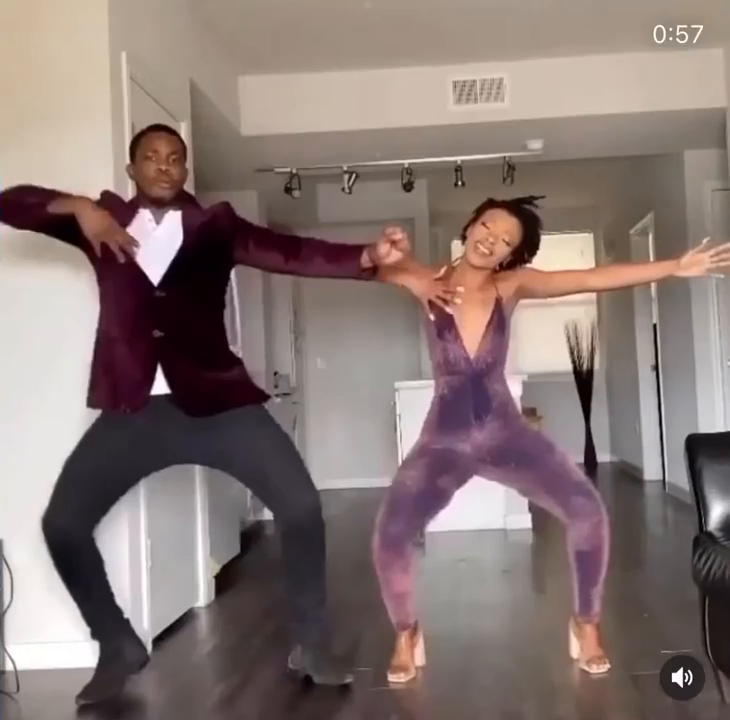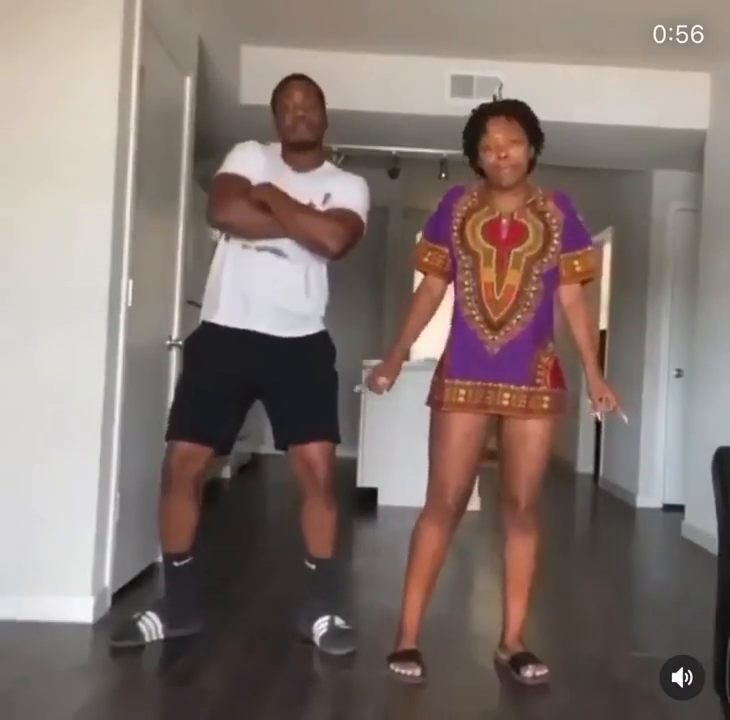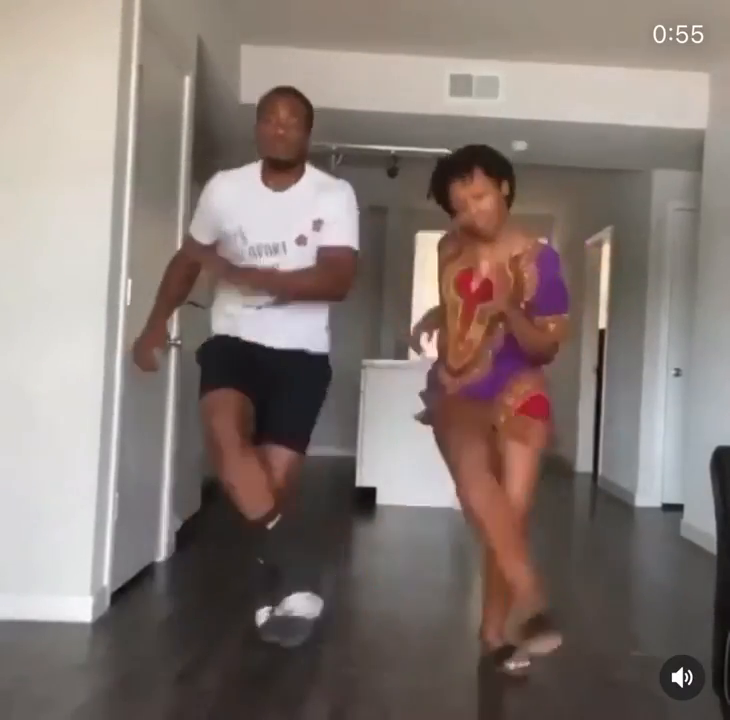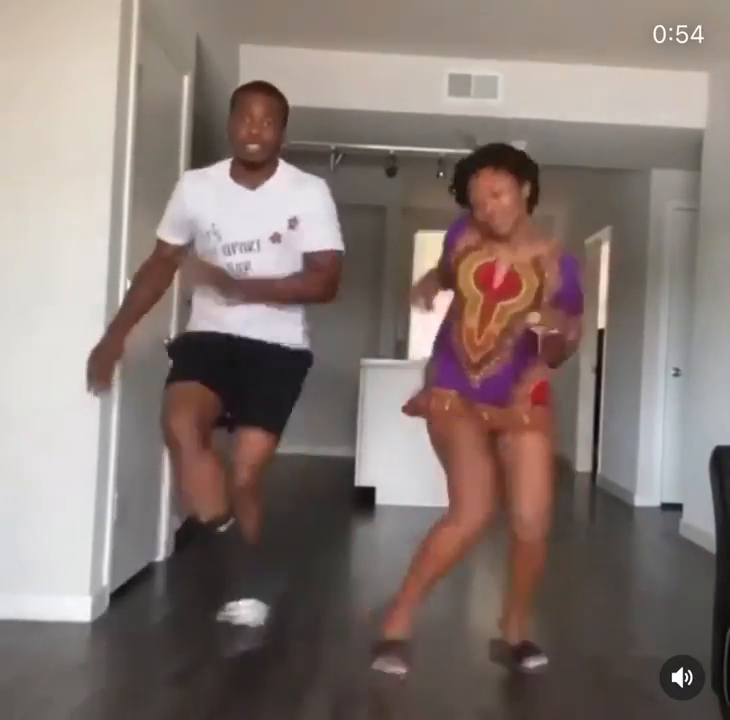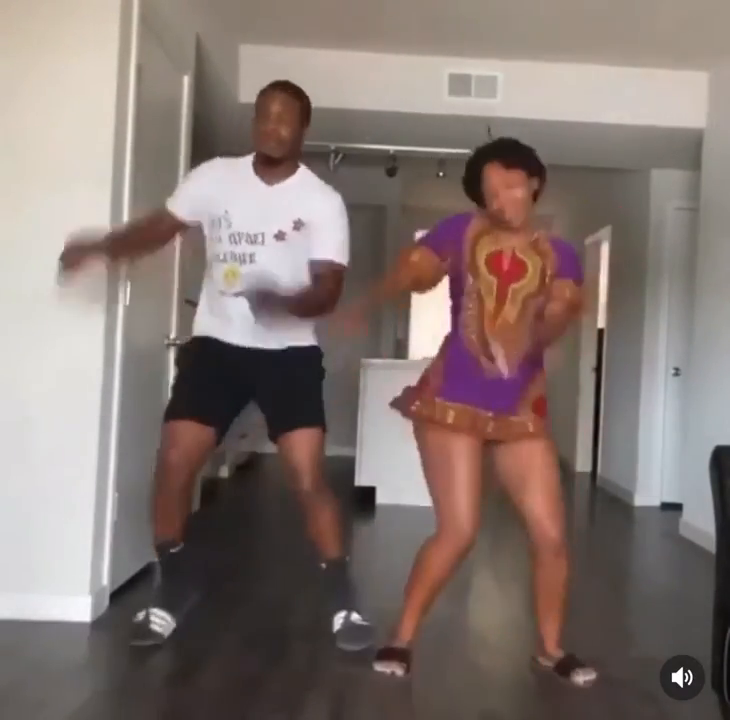
dt=1s
person 1, frame 1
left shoulder: (213, 226)
right shoulder: (103, 220)
left elbow: (289, 253)
left wrist: (366, 259)
right wrist: (75, 205)
left hip: (216, 400)
right hip: (133, 407)
left knee: (301, 507)
right knee: (62, 523)
left ankle: (310, 643)
right ankle: (118, 645)
person 1, frame 2
left shoulder: (348, 185)
right shoulder: (248, 157)
left elbow: (335, 241)
right elbow: (223, 212)
left wrist: (271, 198)
right wrist: (300, 224)
left hip: (300, 343)
right hip: (224, 334)
left knee: (316, 471)
right knee: (181, 465)
left ankle: (321, 606)
right ankle: (179, 602)
person 1, frame 3
left shoulder: (335, 195)
right shoulder: (222, 190)
left elbow: (336, 279)
right elbow: (189, 258)
left wrist: (253, 276)
right wrist: (155, 323)
left hip: (302, 354)
right hip: (235, 343)
left knee: (277, 476)
right knee: (223, 427)
left ankle: (272, 596)
right ankle: (293, 575)
person 1, frame 4
left shoulder: (310, 192)
right shoulder: (193, 187)
left elbow: (325, 282)
right elbow: (160, 264)
left wrist: (240, 284)
right wrist: (115, 335)
left hip: (277, 347)
right hip: (209, 338)
left knee: (249, 471)
right knee: (181, 423)
left ankle: (247, 588)
right ankle: (240, 575)
person 1, frame 5
left shoulder: (323, 203)
right shoulder: (215, 177)
left elbow: (329, 288)
right elbow: (160, 228)
left wrist: (288, 303)
right wrist: (105, 246)
left hip: (286, 352)
right hip: (214, 344)
left knee: (310, 478)
right knee: (174, 465)
left ankle: (342, 602)
right ankle: (176, 586)
person 2, frame 1
left shoulder: (510, 286)
left elbow: (591, 279)
left wrist: (673, 267)
left hip: (505, 433)
right hip: (443, 440)
left knee: (587, 511)
right knee: (390, 535)
left ankle: (586, 625)
right ankle: (406, 636)
person 2, frame 2
left shoulder: (557, 211)
right shoulder: (455, 206)
left elbow: (572, 296)
right elbow: (431, 288)
left wrist: (593, 371)
right wrist: (396, 357)
left hip: (533, 379)
right hip: (462, 377)
left knee: (521, 508)
right knee: (444, 503)
left ankle: (511, 639)
right ankle: (407, 635)
person 2, frame 3
left shoulder: (540, 262)
right shoulder: (452, 247)
left elbow: (547, 345)
left wrist: (516, 323)
right wrist: (431, 320)
left hip: (516, 398)
right hip: (454, 393)
left knee: (507, 520)
right knee: (474, 470)
left ankle: (493, 635)
right ankle: (533, 605)
person 2, frame 4
left shoulder: (558, 264)
right shoulder: (466, 236)
left elbow: (558, 354)
left wrist: (550, 332)
right wrist: (430, 282)
left hip: (521, 397)
right hip: (455, 392)
left knee: (531, 528)
right knee: (473, 511)
left ankle: (517, 630)
right ankle: (397, 623)
person 2, frame 5
left shoulder: (561, 256)
right shoulder: (463, 233)
left elbow: (560, 314)
right elbow: (409, 274)
left wrist: (526, 346)
right wrist: (365, 304)
left hip: (520, 409)
right hip: (451, 402)
left knee: (551, 536)
right knee: (456, 531)
left ankle: (552, 647)
right ankle: (400, 641)
